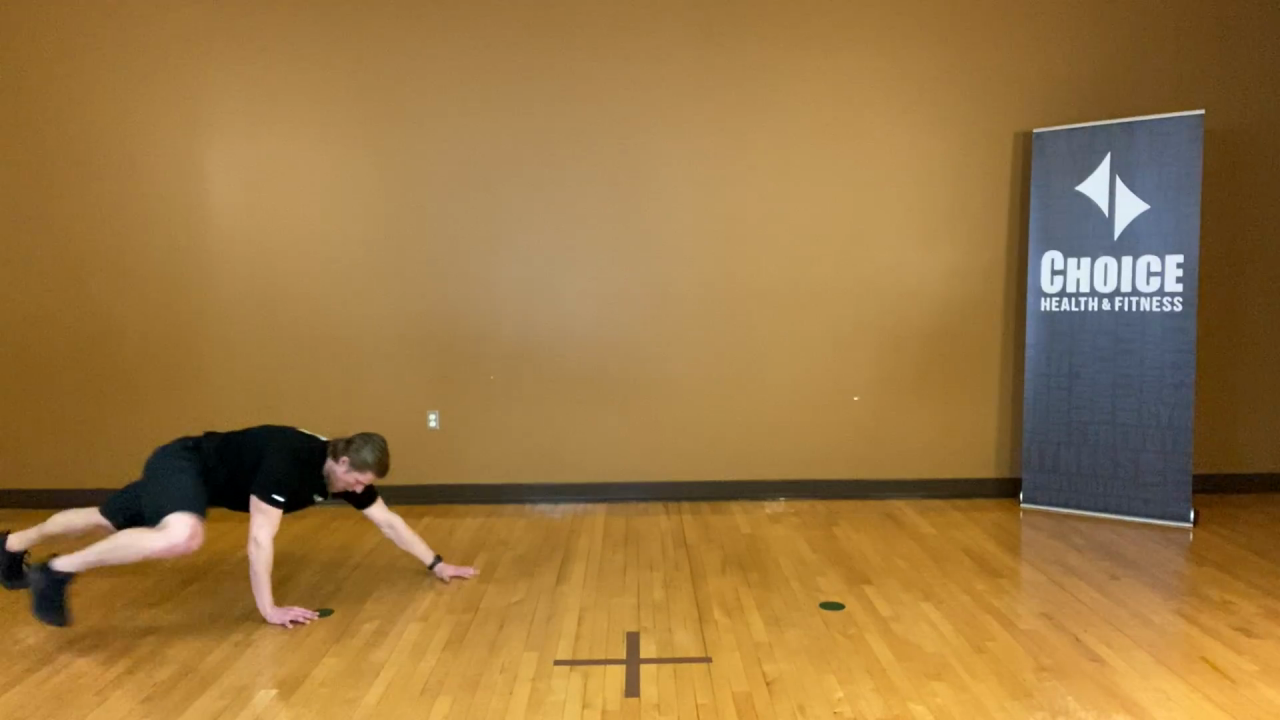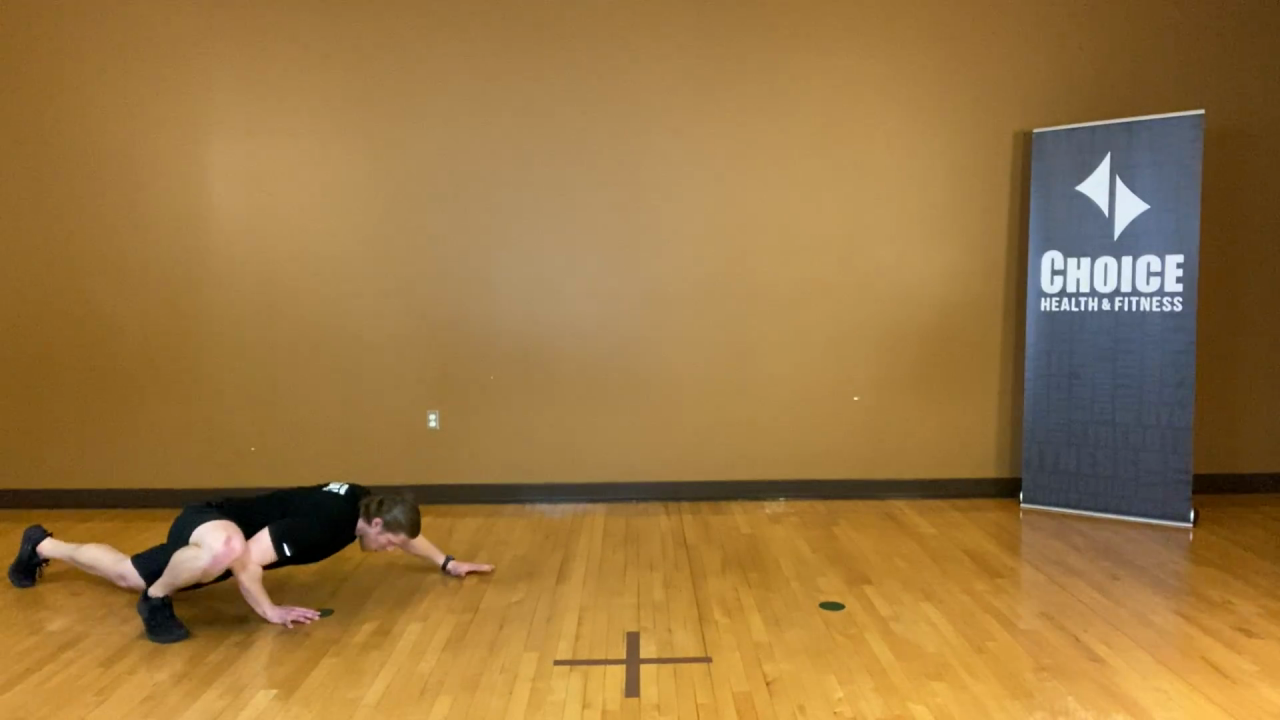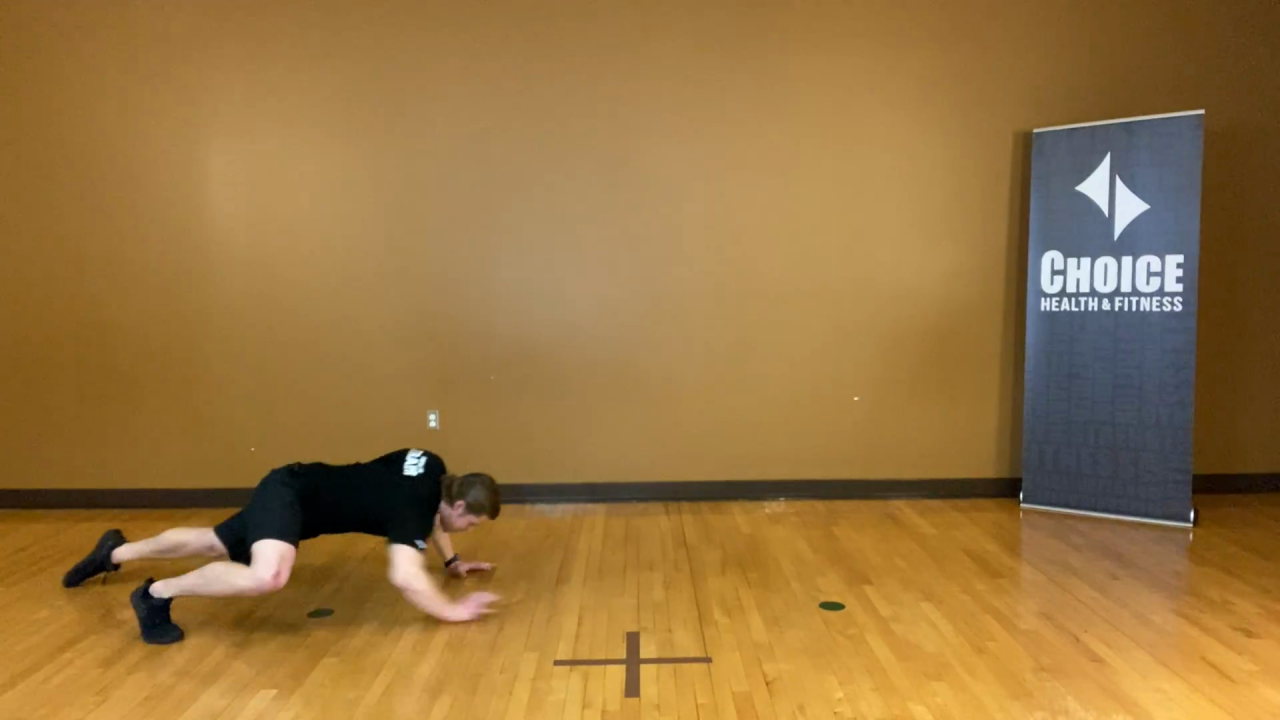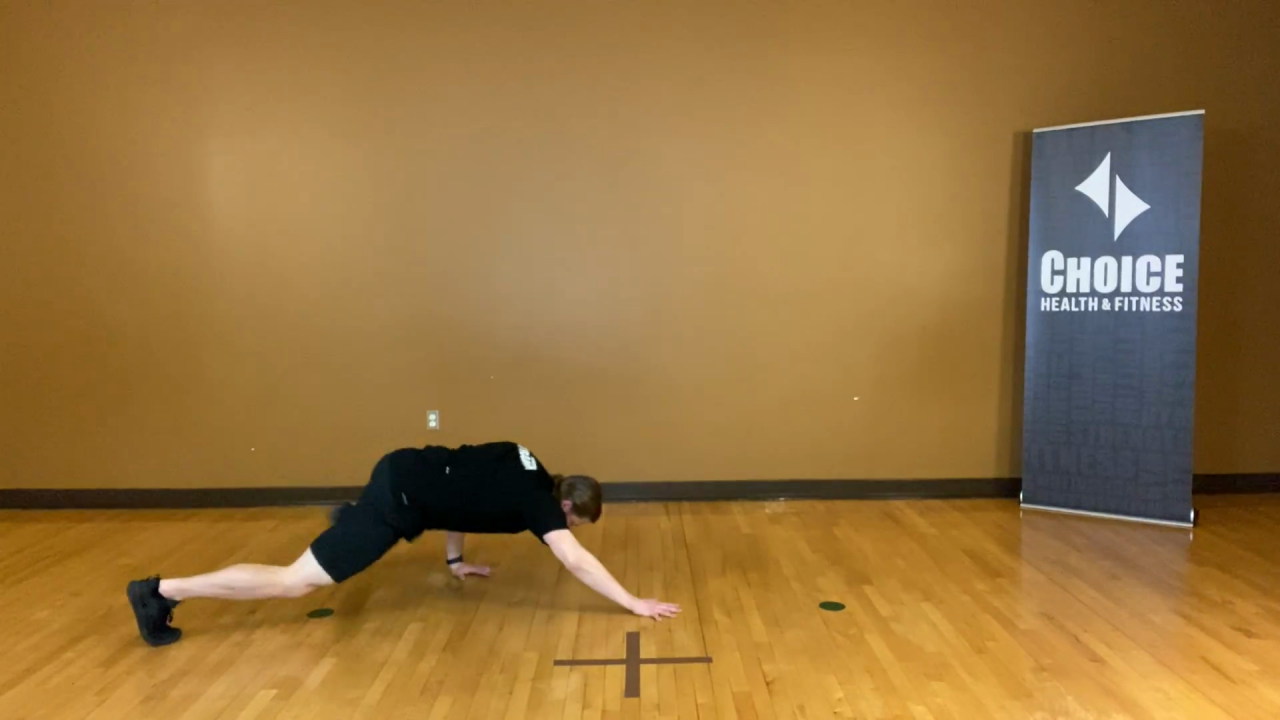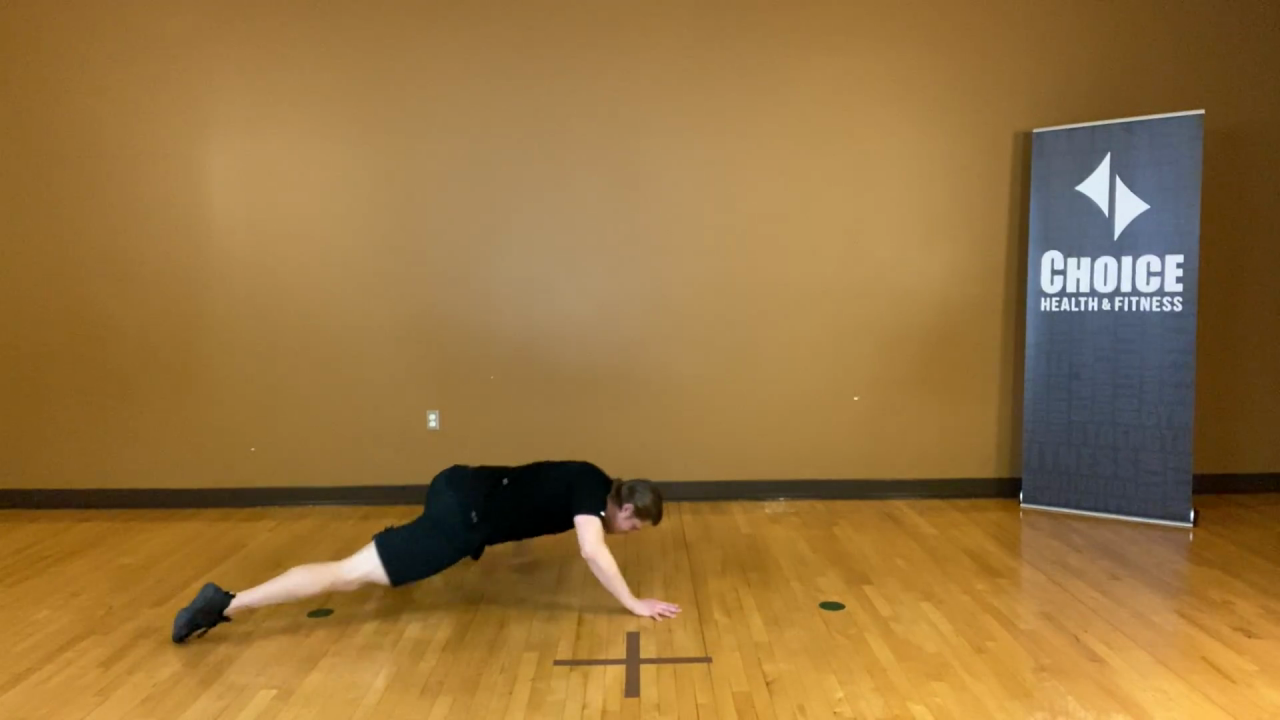
dt=0.7s
person 1, frame 1
left shoulder: (346, 469)
right shoulder: (289, 462)
left elbow: (386, 518)
right elbow: (260, 538)
left wrist: (436, 563)
right wrist: (269, 609)
left hip: (197, 475)
right hip: (180, 463)
left knee: (107, 521)
right knee: (181, 537)
right ankle: (57, 570)
person 1, frame 2
left shoulder: (364, 505)
right shoulder: (321, 524)
left elbow: (404, 533)
right elbow: (243, 559)
left wrist: (448, 563)
right wrist: (269, 611)
left hip: (213, 536)
right hip: (202, 528)
left knee: (125, 573)
right knee: (226, 546)
left ankle: (42, 545)
right ankle: (156, 601)
person 1, frame 3
left shoulder: (435, 470)
right shoulder: (411, 509)
right elbow: (405, 579)
left wrist: (453, 560)
right wrist: (452, 610)
left hip: (294, 489)
right hip: (288, 496)
left knee: (206, 543)
right knee: (268, 576)
left ankle: (113, 552)
right ankle: (158, 595)
person 1, frame 4
left shoulder: (520, 462)
right shoulder: (537, 500)
right elbow: (576, 559)
left wrist: (455, 560)
right wrist: (634, 603)
left hip: (403, 466)
right hip: (396, 505)
right knee: (295, 581)
left ankle: (353, 515)
right ankle: (160, 590)
person 1, frame 5
left shoulder: (589, 480)
right shoulder: (594, 489)
right elbow: (594, 552)
right wrist: (632, 602)
left hip: (459, 484)
right hip: (461, 513)
right knee: (350, 574)
left ankle: (390, 541)
right ankle: (227, 604)
